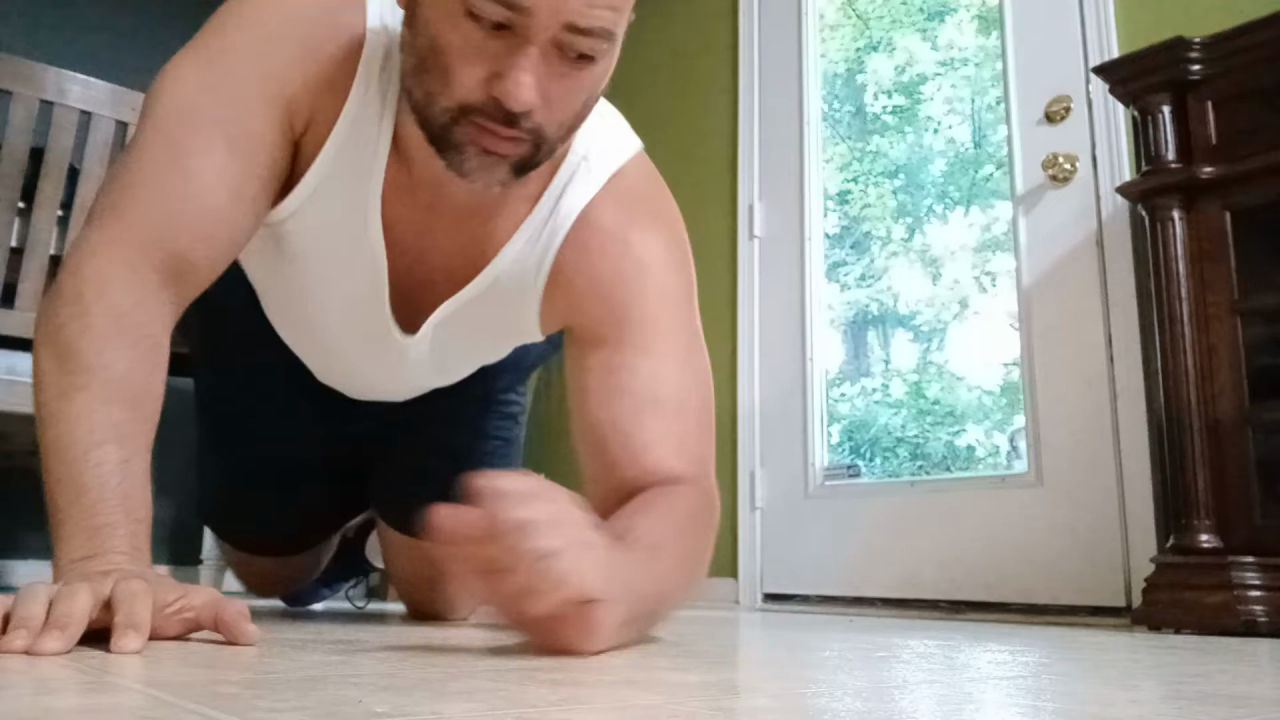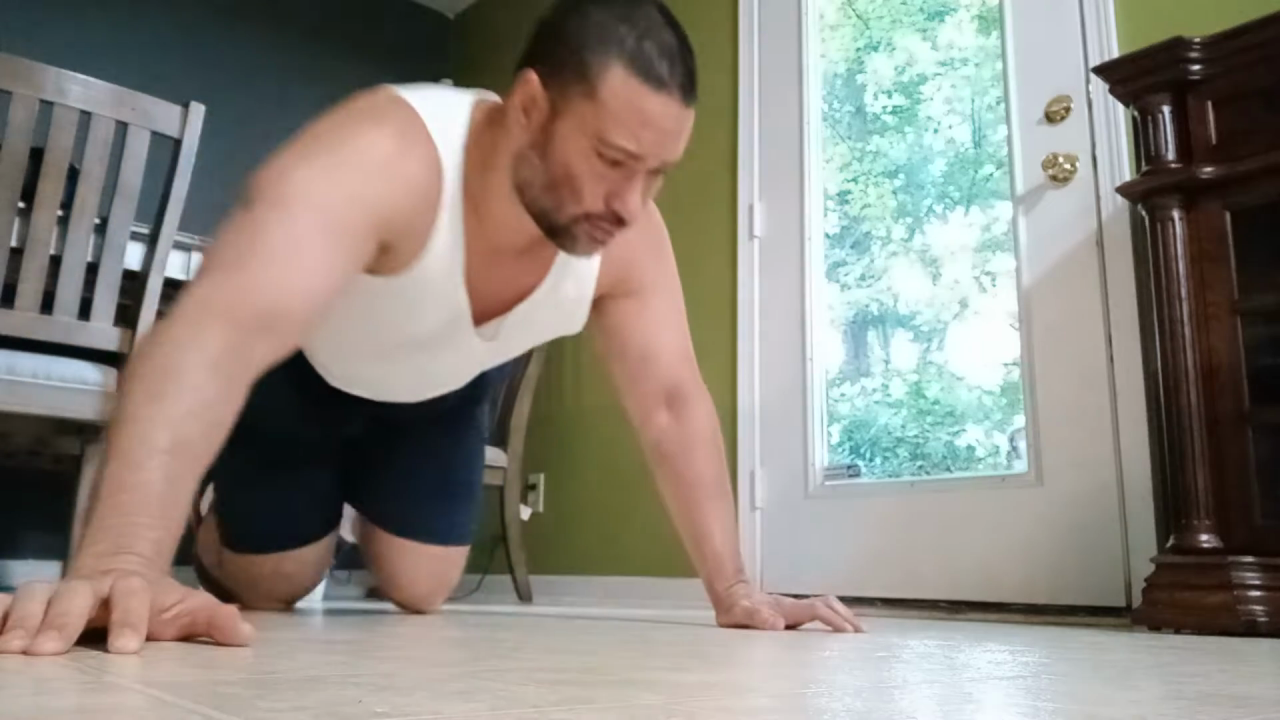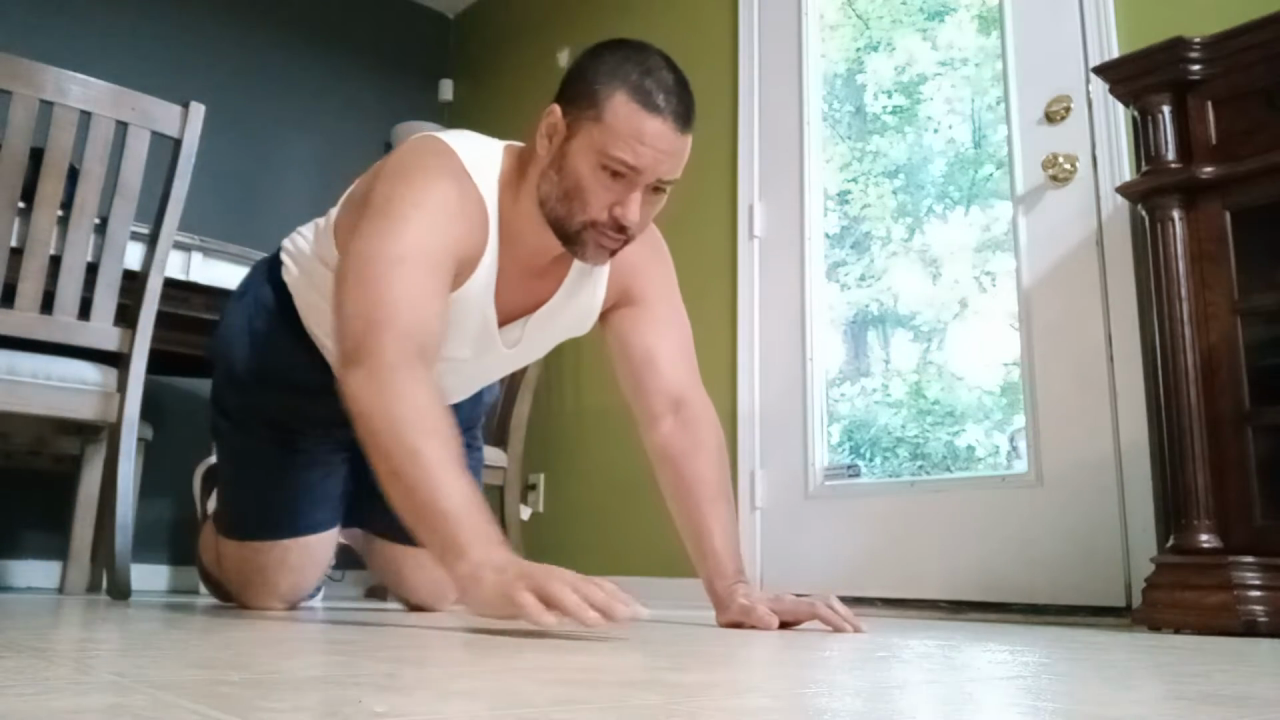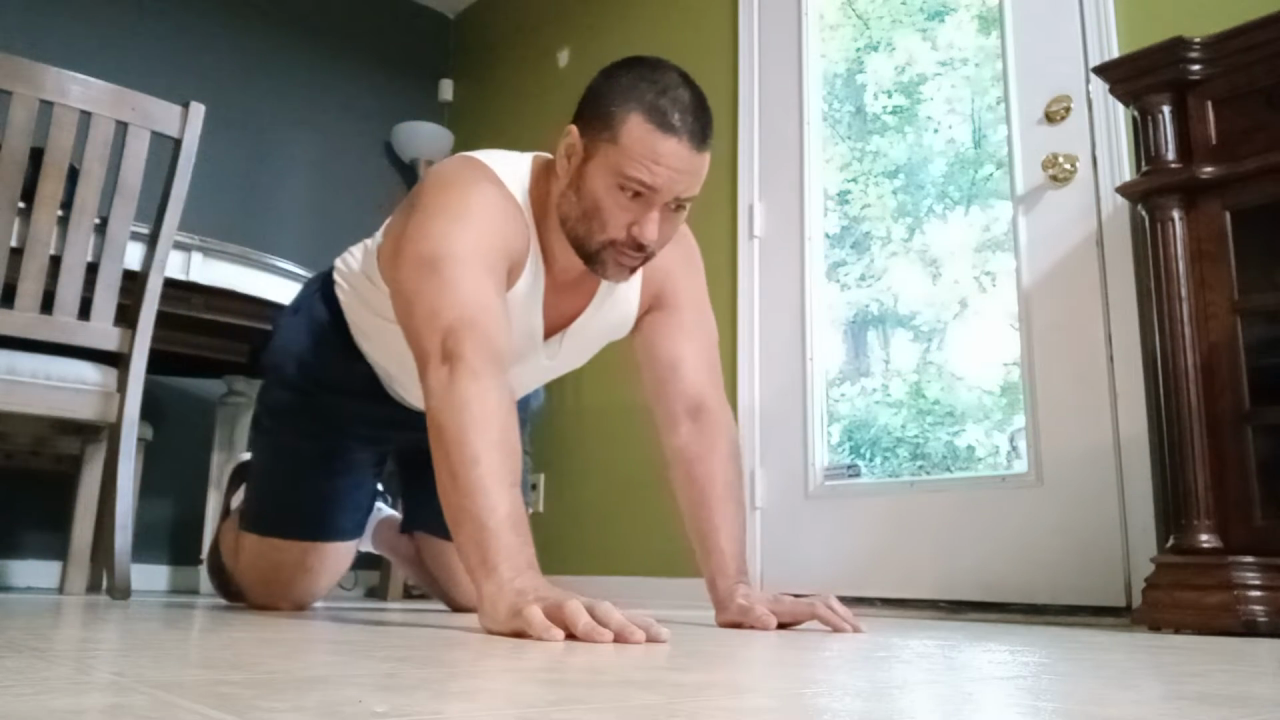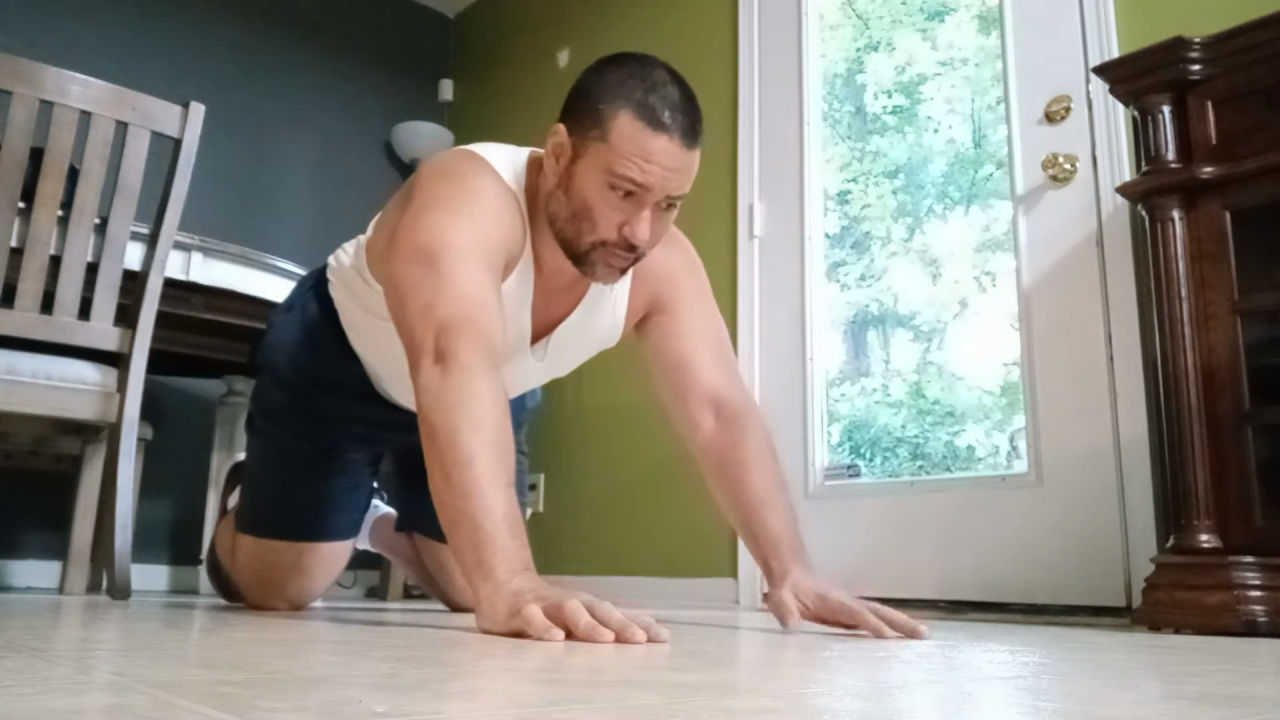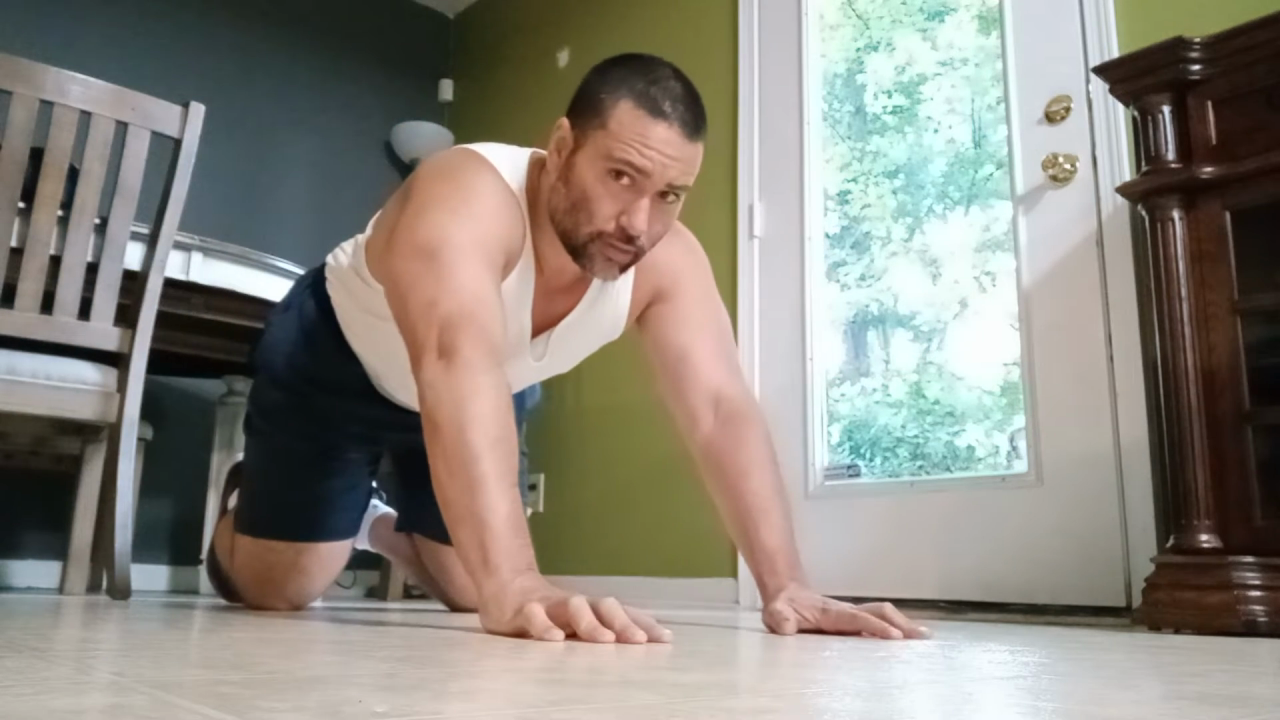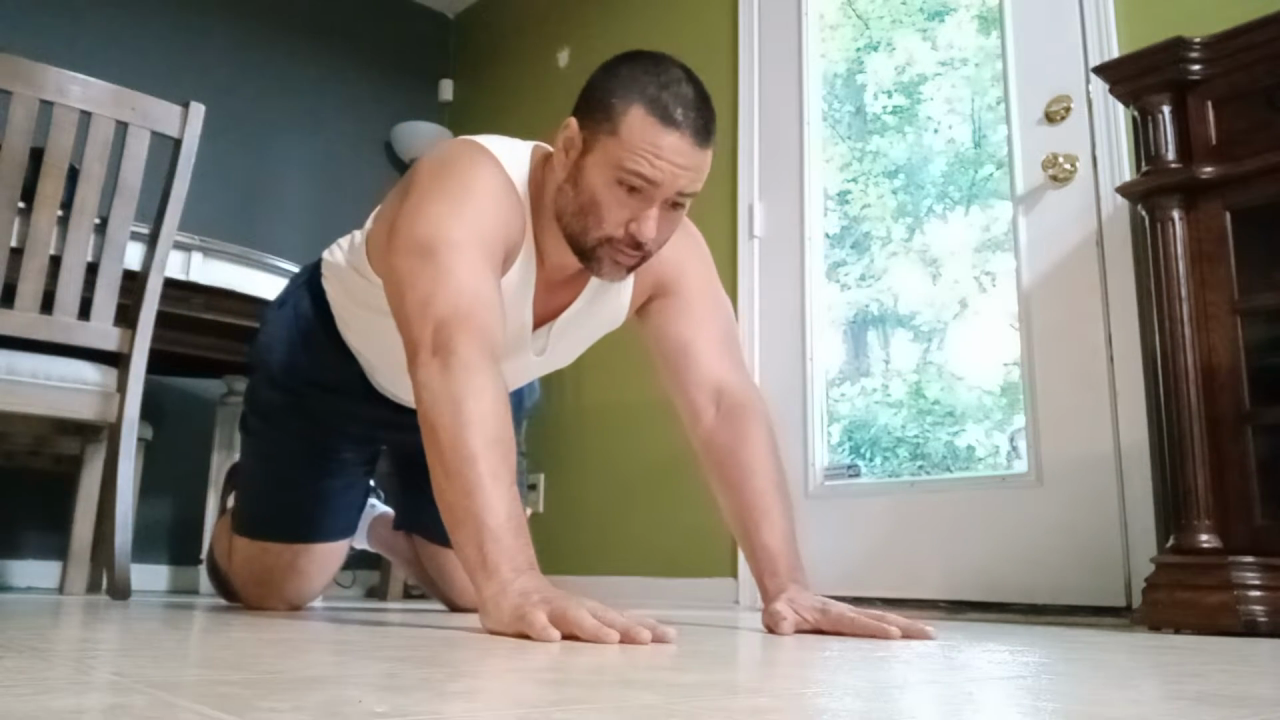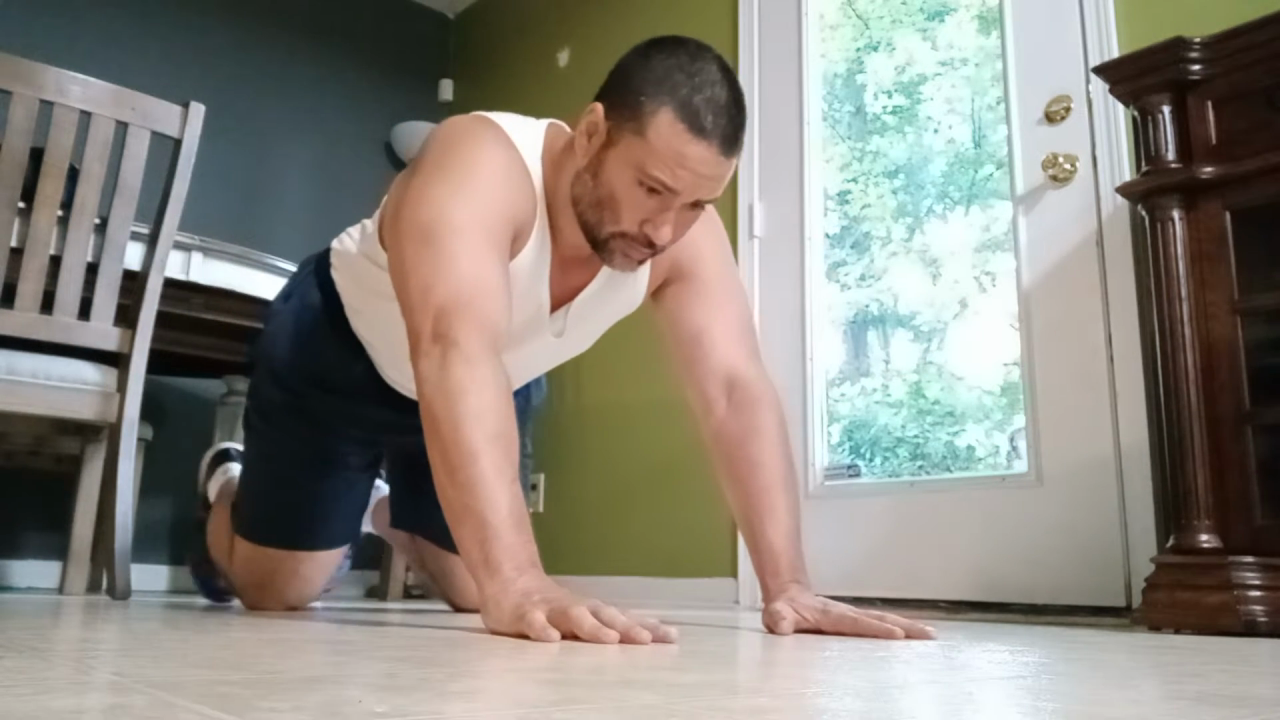
dt=0.5s
person 1, frame 1
left shoulder: (620, 226)
left elbow: (672, 496)
right elbow: (122, 282)
left wrist: (595, 576)
right wrist: (105, 563)
left hip: (468, 375)
right hip: (276, 337)
left knee: (445, 598)
right knee: (273, 575)
left ankle: (378, 526)
right ankle: (337, 529)
person 1, frame 2
left shoulder: (628, 239)
right shoulder: (385, 156)
left elbow: (671, 405)
right elbow: (218, 334)
left wrist: (732, 590)
right wrist: (121, 564)
left hip: (439, 390)
right hip: (293, 365)
left knee: (420, 594)
right knee: (265, 586)
left ankle: (366, 512)
person 1, frame 3
left shoulder: (633, 258)
right shoulder: (434, 189)
left elbow: (677, 413)
right elbow: (384, 372)
left wrist: (732, 590)
right wrist: (487, 563)
left hip: (443, 387)
right hip: (293, 344)
left knee: (436, 594)
right knee: (269, 589)
left ankle: (358, 519)
right ankle: (227, 499)
person 1, frame 4
left shoulder: (669, 263)
right shoulder: (474, 205)
left elbow: (696, 418)
right elbow: (462, 373)
left wrist: (732, 589)
right wrist: (512, 586)
left hip: (485, 395)
right hip: (342, 361)
left knee: (472, 588)
right knee: (282, 588)
left ankle: (397, 530)
right ankle: (251, 498)
person 1, frame 5
left shoulder: (664, 266)
right shoulder: (467, 200)
left elbow: (721, 413)
right elbow: (454, 371)
left wrist: (791, 574)
right wrist: (511, 585)
left hip: (483, 394)
right hip: (337, 358)
left knee: (471, 589)
right knee: (283, 587)
left ankle: (398, 528)
right ankle: (250, 499)
person 1, frame 6
left shoulder: (669, 261)
right shoulder: (467, 198)
left elbow: (722, 412)
right elbow: (457, 367)
left wrist: (785, 586)
right wrist: (515, 584)
left hip: (475, 392)
right hip: (335, 358)
left knee: (472, 585)
right knee: (281, 588)
left ankle: (396, 531)
right ankle: (247, 499)
person 1, frame 7
left shoulder: (670, 254)
right shoulder: (469, 189)
left elbow: (724, 404)
right elbow: (453, 366)
left wrist: (786, 587)
right wrist: (515, 586)
left hip: (470, 391)
right hip: (330, 354)
left knee: (469, 590)
right knee: (278, 590)
left ankle: (382, 529)
right ankle: (245, 502)
person 1, frame 8
left shoulder: (686, 238)
right shoulder: (480, 166)
left elbow: (736, 392)
right elbow: (454, 355)
left wrist: (788, 586)
right wrist: (517, 583)
left hip: (481, 387)
right hip: (335, 348)
left knee: (475, 594)
right knee: (278, 590)
left ankle: (382, 515)
right ankle: (228, 488)
